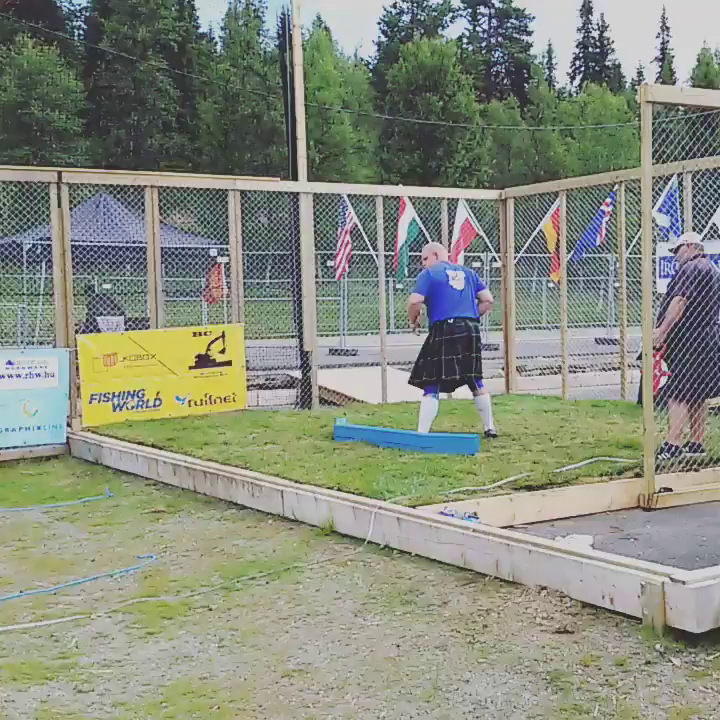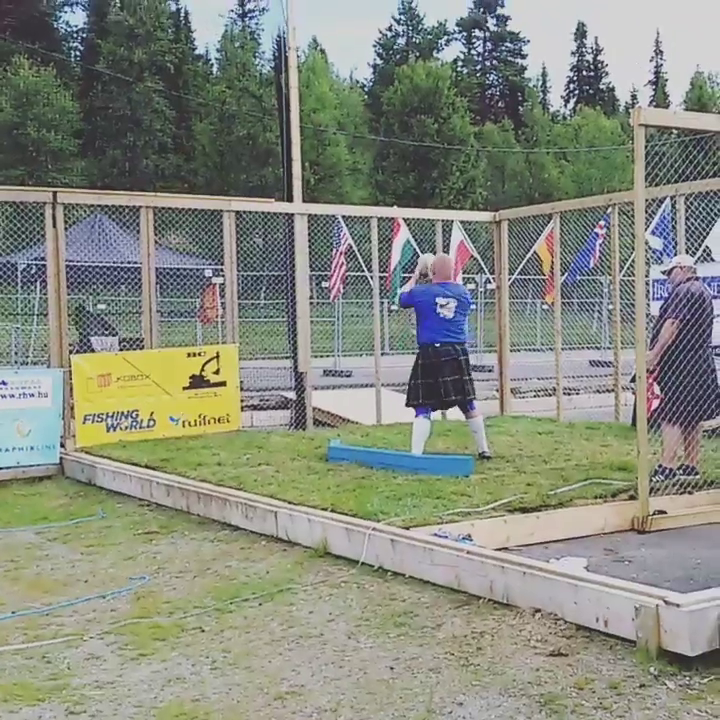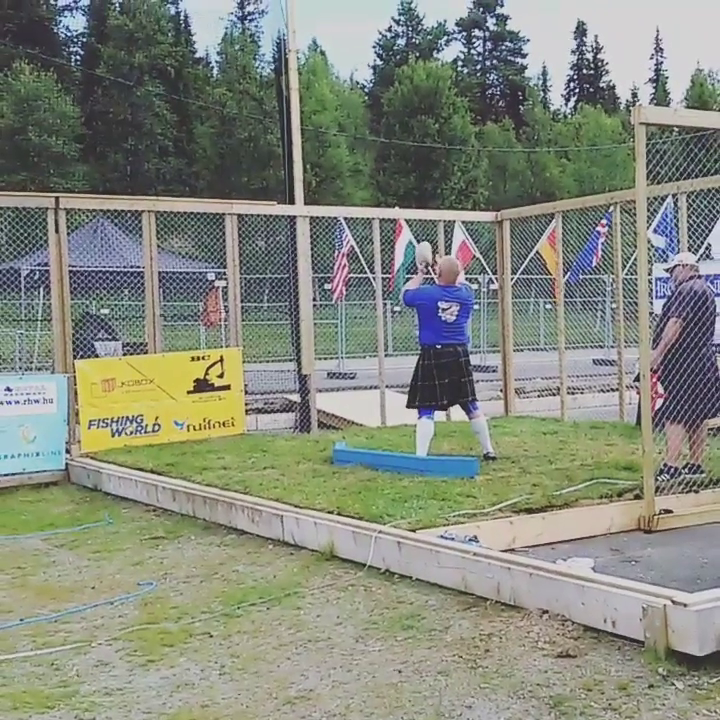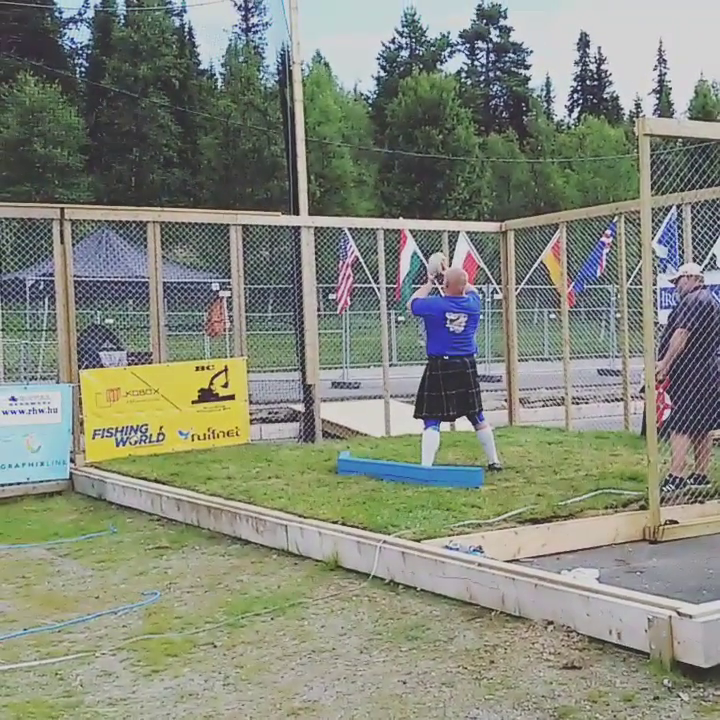
dt=0.7s
person 1, frame 1
left shoulder: (692, 268)
left elbow: (680, 301)
left wrist: (662, 330)
left hip: (688, 339)
left knee: (678, 393)
right knee: (698, 394)
left ankle: (673, 446)
right ankle: (696, 444)
person 1, frame 2
left shoulder: (684, 291)
left elbow: (673, 324)
left wrist: (655, 353)
left hip: (681, 363)
right hip: (699, 363)
left knee: (671, 416)
right knee: (692, 417)
left ankle: (667, 468)
right ankle: (691, 467)
person 1, frame 3
left shoulder: (687, 289)
left elbow: (676, 322)
left wrist: (658, 352)
left hip: (684, 361)
left knee: (675, 414)
right knee: (697, 415)
left ankle: (671, 468)
right ankle: (695, 466)
person 1, frame 4
left shoulder: (693, 300)
left elbow: (682, 333)
left wrist: (665, 362)
left hip: (690, 372)
left knee: (681, 425)
right knee: (701, 426)
left ankle: (676, 478)
right ankle: (701, 475)
person 2, frame 1
left shoulder: (429, 274)
right shoulder: (468, 272)
left elbow: (414, 302)
right elbow: (488, 300)
left wrist: (414, 321)
left hip: (445, 332)
right hip: (471, 330)
left knee: (432, 387)
right knee: (476, 382)
left ankle: (422, 434)
right ankle: (490, 428)
person 2, frame 2
left shoulder: (420, 292)
right shoulder: (463, 293)
left elbow: (402, 298)
left wrist: (415, 278)
left hip: (431, 355)
right hip: (458, 354)
left knee: (423, 408)
right knee: (468, 405)
left ankle: (416, 455)
right ankle: (484, 450)
person 2, frame 3
left shoulder: (424, 294)
right shoulder: (466, 294)
left elbow: (405, 295)
right elbow: (461, 283)
left wrist: (420, 274)
right wrist: (448, 268)
left hip: (432, 357)
right hip: (459, 355)
left knee: (426, 410)
right knee: (471, 406)
left ankle: (421, 457)
right ankle: (488, 450)
person 2, frame 4
left shoulder: (433, 305)
right shoulder: (473, 304)
left elbow: (412, 304)
right elbow: (471, 290)
left wrist: (429, 283)
right wrist: (453, 275)
left hip: (439, 368)
right hip: (466, 367)
left knee: (432, 421)
right knee: (477, 417)
left ankle: (426, 467)
right ankle: (494, 461)
